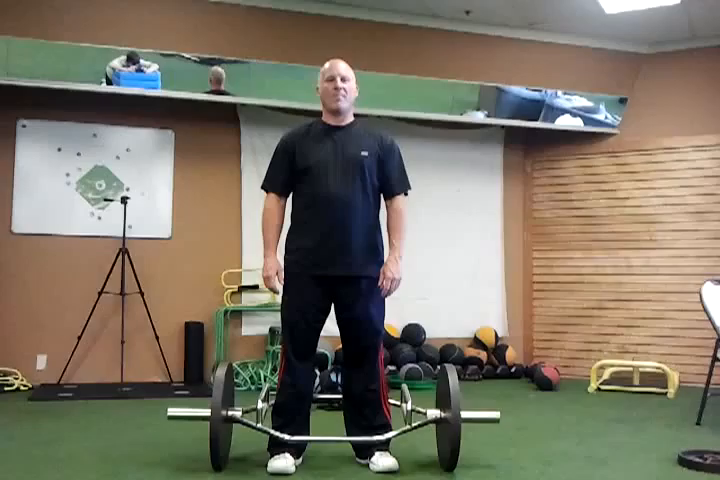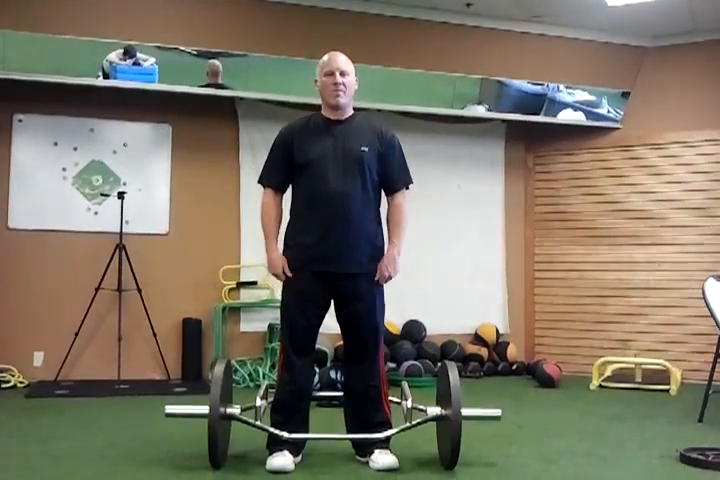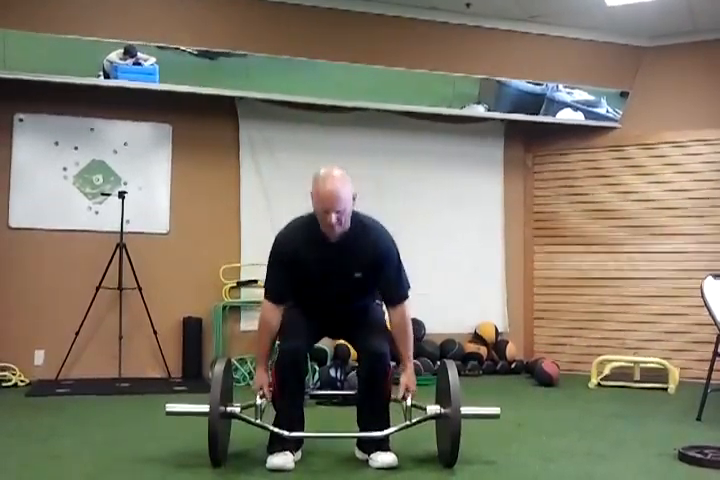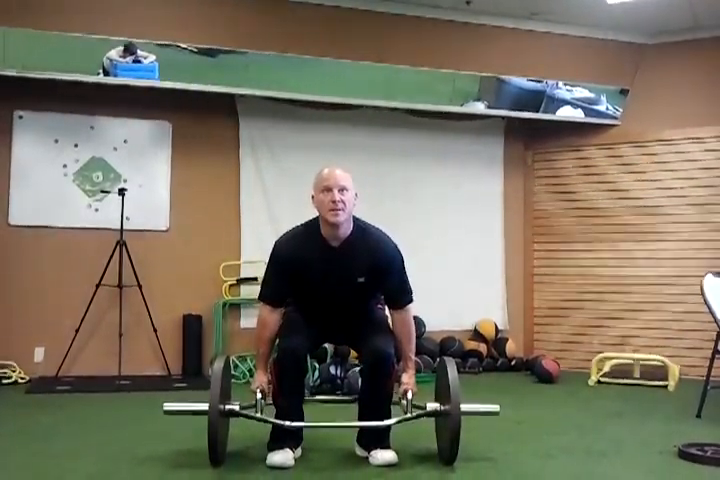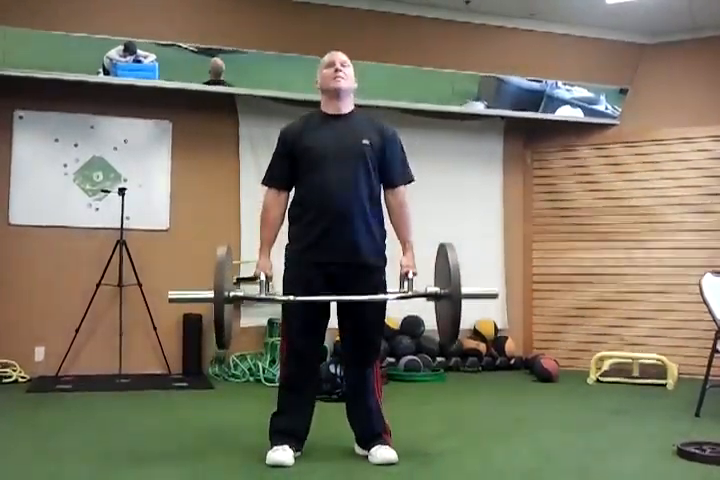
dt=1s
person 1, frame 1
left shoulder: (379, 143)
right shoulder: (295, 141)
left elbow: (396, 201)
right elbow: (275, 198)
left wrist: (395, 256)
right wrist: (270, 254)
left hip: (363, 269)
right hip: (305, 268)
left knee: (365, 355)
right knee: (296, 354)
left ankle: (372, 443)
right ankle: (286, 445)
person 1, frame 2
left shoulder: (379, 136)
right shoulder: (294, 134)
left elbow: (398, 195)
right elbow: (271, 192)
left wrist: (394, 249)
right wrist: (272, 246)
left hip: (362, 267)
right hip: (304, 265)
left knee: (365, 355)
right knee: (296, 352)
left ankle: (372, 442)
right ankle: (285, 443)
person 1, frame 3
left shoulder: (377, 240)
right shoulder: (290, 240)
left elbow: (398, 306)
right elbow: (273, 306)
left wrist: (408, 368)
right wrist: (262, 367)
left hip: (360, 311)
right hip: (305, 310)
left knee: (377, 354)
right knee: (290, 352)
left ankle: (373, 442)
right ankle: (285, 442)
person 1, frame 4
left shoulder: (381, 247)
right shoulder: (290, 246)
left elbow: (400, 309)
right elbow: (271, 309)
left wrist: (408, 368)
right wrist: (261, 369)
left hip: (362, 316)
right hip: (307, 314)
left knee: (382, 353)
right knee: (288, 351)
left ankle: (373, 440)
right ankle: (286, 439)
person 1, frame 5
left shoulder: (380, 132)
right shoulder: (296, 132)
left elbow: (396, 193)
right elbow: (276, 195)
left wrist: (407, 249)
right wrist: (264, 253)
left hip: (365, 258)
right hip: (307, 259)
left knee: (363, 351)
right knee: (301, 351)
left ankle: (371, 437)
right ankle: (286, 438)
